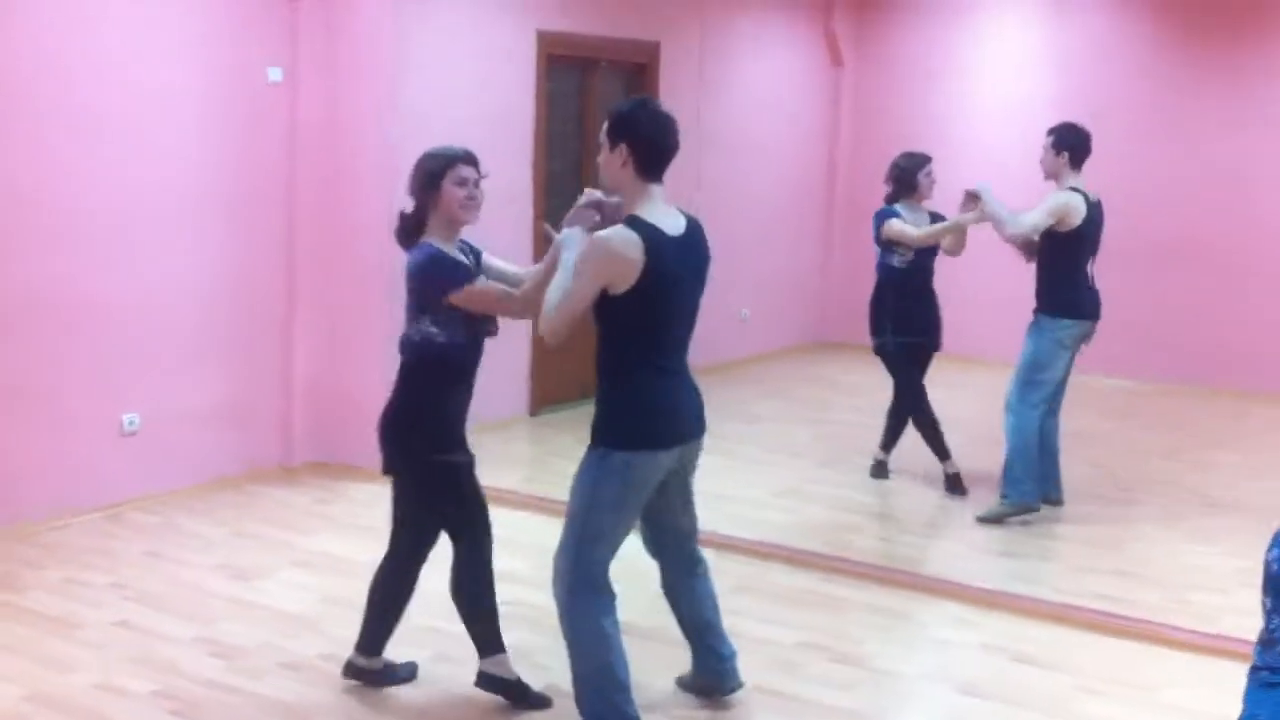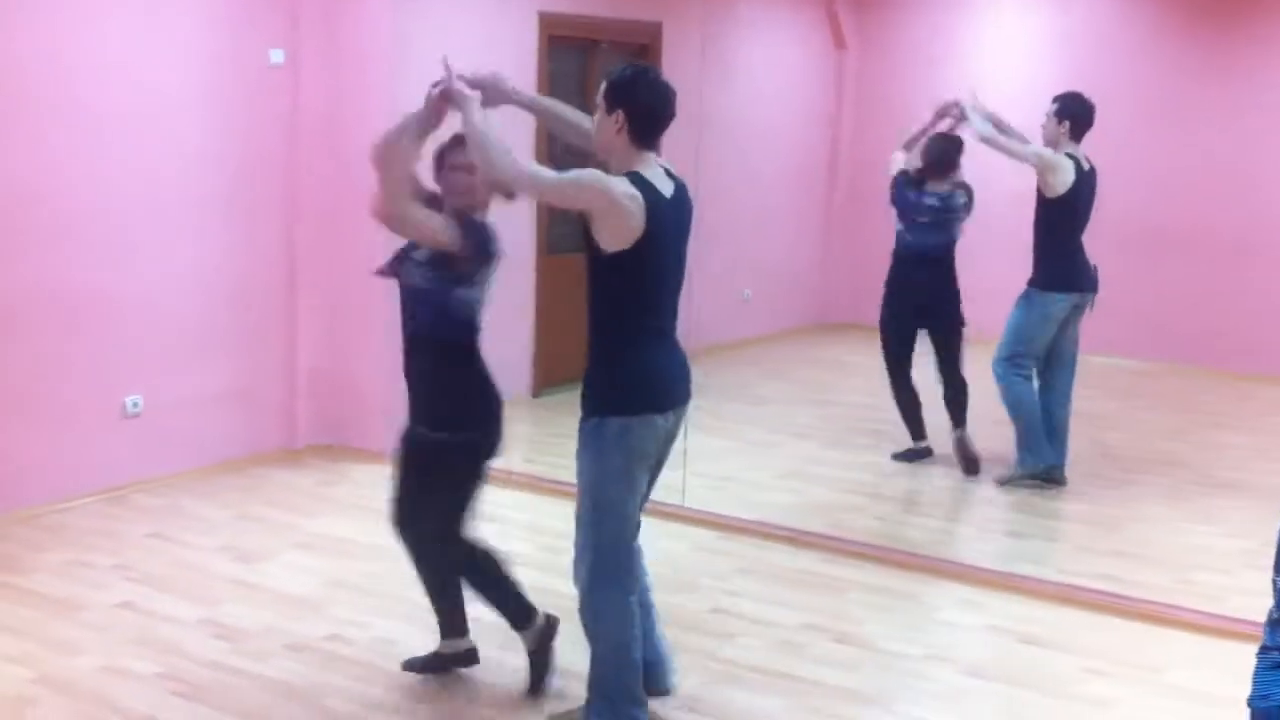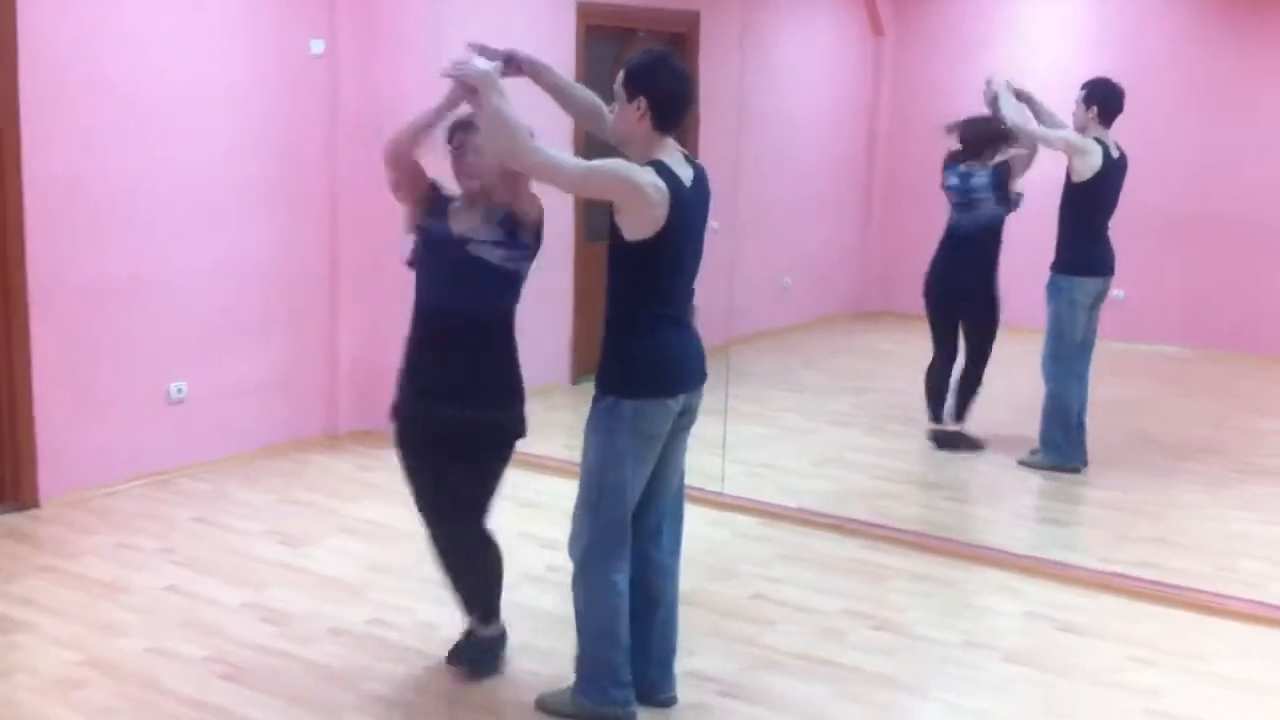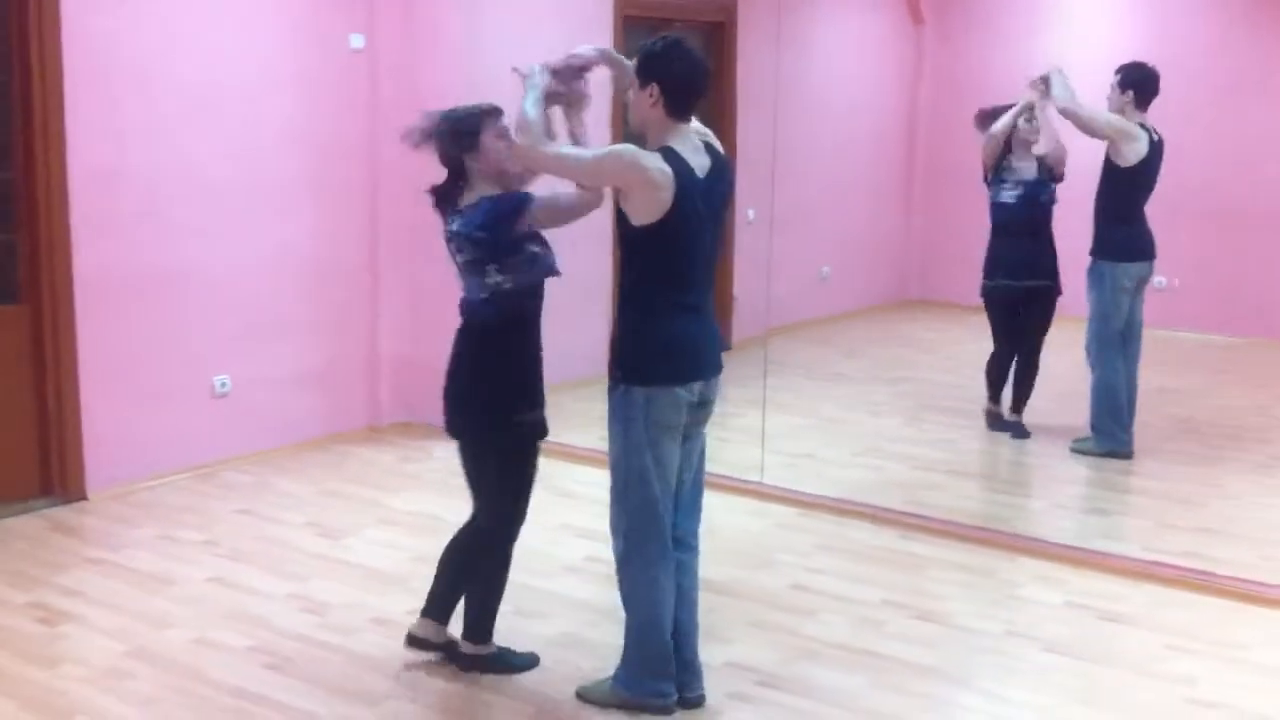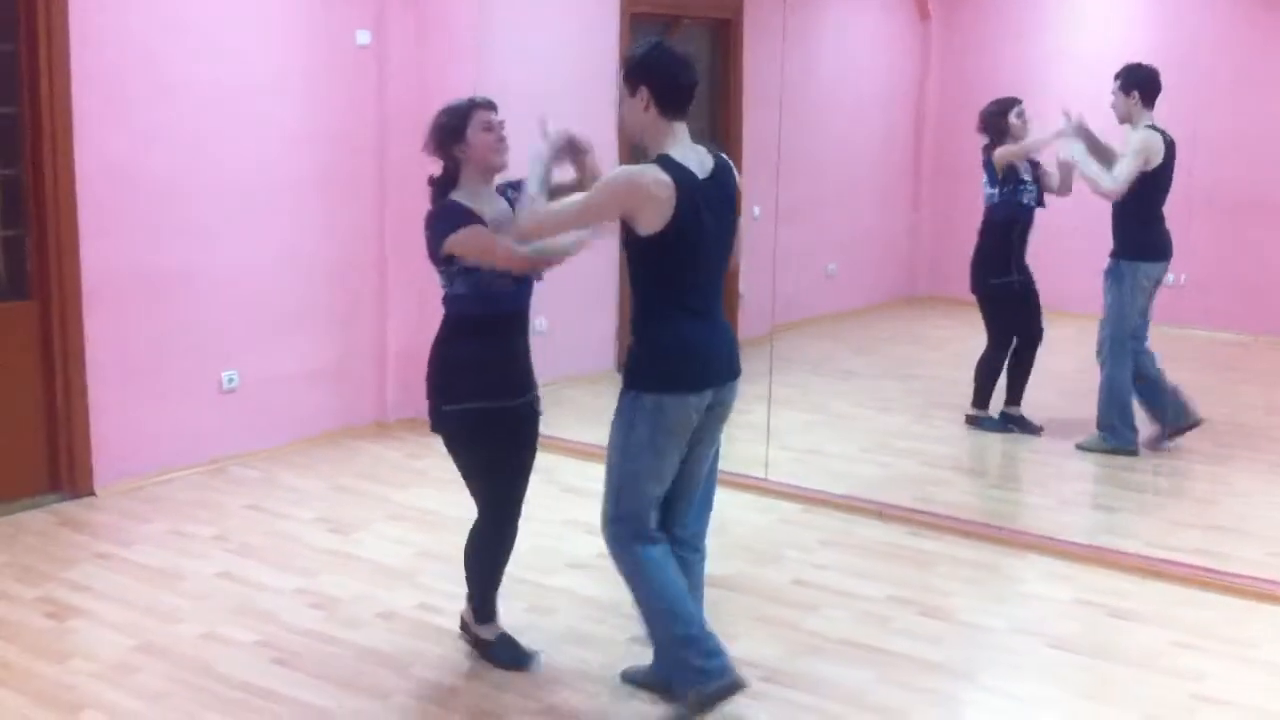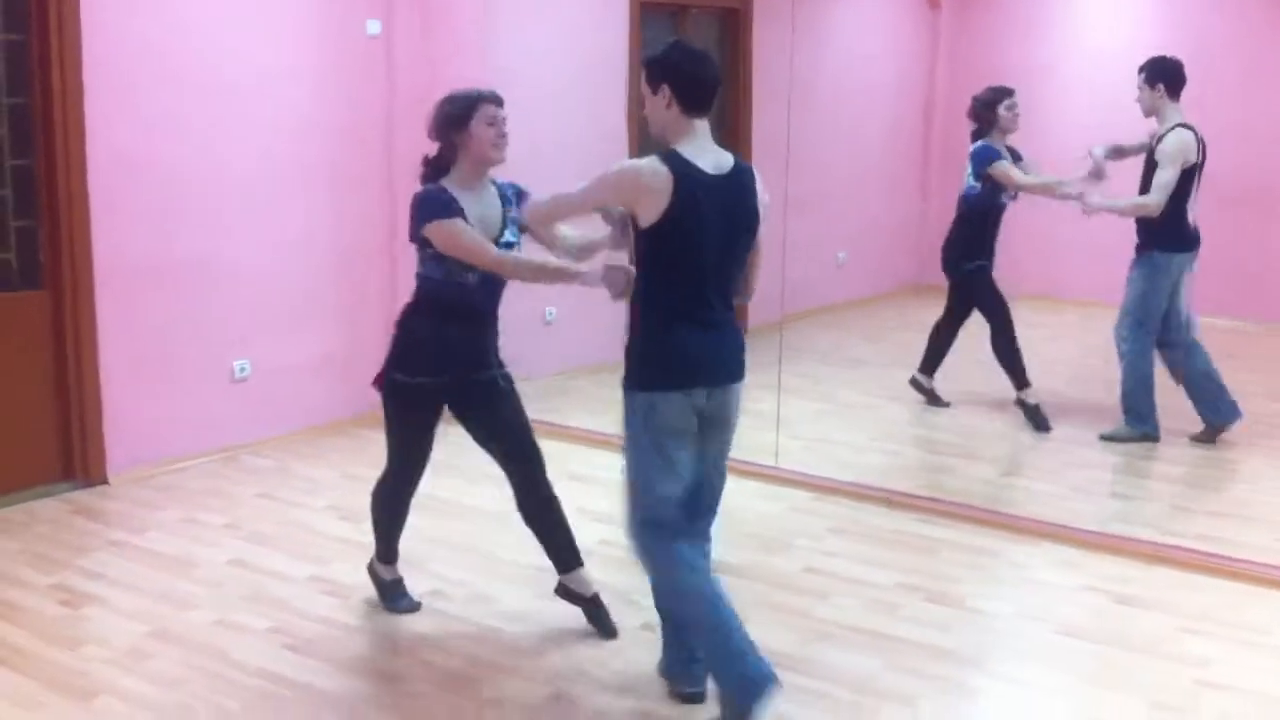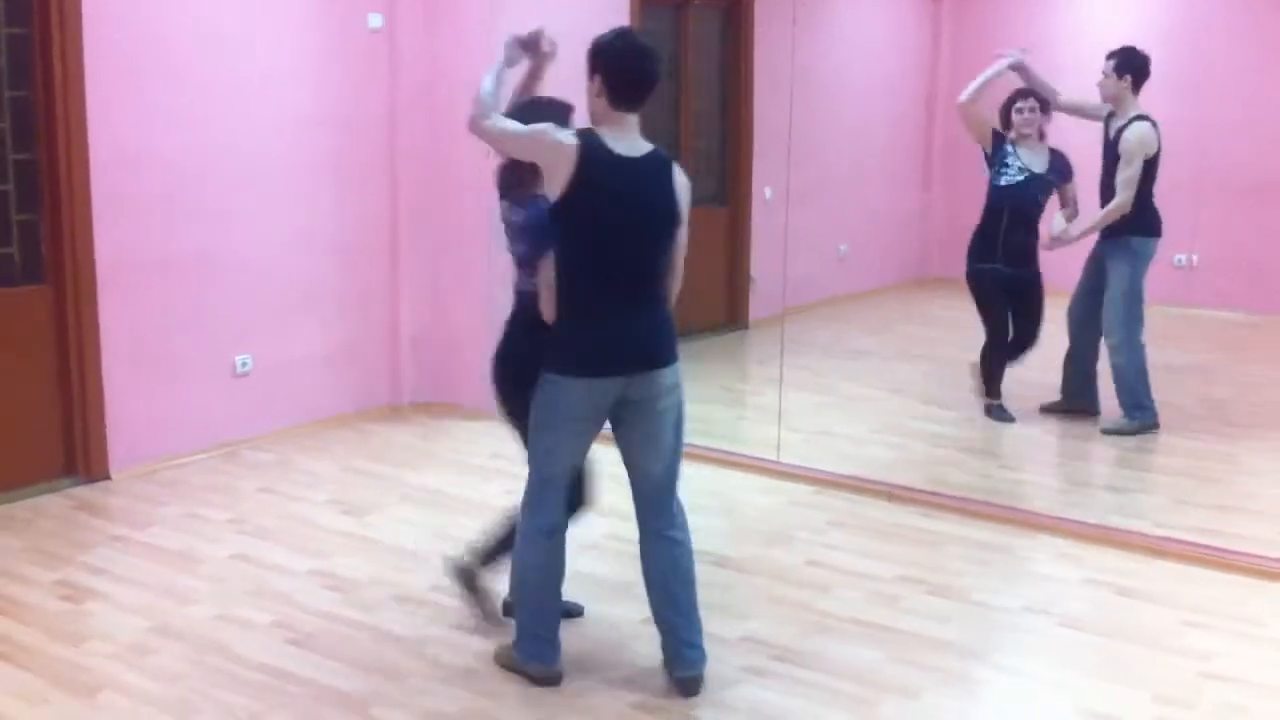
dt=0.4s
person 1, frame 1
left shoulder: (612, 246)
right shoulder: (692, 233)
left elbow: (550, 329)
left wrist: (572, 251)
left hip: (630, 432)
right hip: (682, 420)
left knee: (579, 576)
right knee: (678, 549)
right ankle: (715, 667)
person 1, frame 2
left shoulder: (609, 195)
right shoulder: (671, 186)
left elbow: (500, 169)
right elbow: (593, 136)
left wrist: (469, 104)
right wrist: (514, 95)
left hip: (625, 399)
right hip: (666, 388)
left knee: (604, 556)
right knee: (614, 541)
right ankle: (647, 664)
person 1, frame 3
left shoulder: (634, 183)
right shoulder: (687, 170)
left elbow: (525, 158)
right elbow: (598, 119)
left wrist: (488, 86)
right wrist: (528, 67)
left hip: (637, 383)
right hip: (681, 375)
left knee: (601, 540)
right knee: (655, 531)
person 1, frame 4
left shoulder: (640, 168)
right shoulder: (712, 152)
left elbow: (532, 151)
right elbow: (678, 115)
left wrist: (537, 89)
right wrist: (606, 61)
left hip: (651, 374)
right hip: (700, 366)
left knee: (642, 532)
right knee: (677, 527)
person 1, frame 5
left shoulder: (638, 183)
right shoulder: (725, 172)
left elbow: (531, 225)
left hip: (664, 378)
right hip: (719, 370)
left knee: (632, 529)
right knee: (683, 529)
right ankle: (676, 664)
person 1, frame 6
left shoulder: (645, 177)
right shoulder: (746, 180)
left elbow: (537, 214)
left hip: (661, 376)
right hip: (723, 370)
left knee: (659, 534)
right knee: (690, 524)
right ankle: (687, 665)
person 1, frame 7
left shoulder: (562, 151)
right shoulder: (673, 178)
left elbow: (484, 121)
right elbow: (669, 287)
left wrist: (505, 64)
left hip: (577, 366)
right hip: (653, 362)
left knee: (544, 508)
right knee: (662, 511)
left ankle: (536, 651)
right ankle: (685, 658)
person 2, frame 1
left shoulder: (468, 255)
right shoulder: (432, 264)
left elbow: (527, 282)
right elbow: (521, 305)
left hip: (432, 424)
right hip: (423, 427)
person 2, frame 2
left shoulder: (463, 238)
right shoulder: (443, 232)
left elbow: (390, 195)
left wrist: (428, 117)
right wrist: (430, 116)
left hip: (449, 415)
right hip: (440, 413)
left knee: (434, 531)
right knee: (417, 526)
left ankle: (531, 624)
right ankle: (454, 639)
person 2, frame 3
left shoulder: (522, 221)
right shoulder: (433, 211)
right elbow: (399, 157)
left wrist: (462, 97)
right wrist: (458, 99)
left hip: (487, 399)
right hip: (425, 394)
left knee: (460, 520)
right knee: (445, 516)
left ankle: (484, 627)
right ankle: (484, 623)
person 2, frame 4
left shoulder: (477, 208)
right shoulder: (500, 211)
left elbow: (534, 164)
right elbow: (589, 196)
left wrist: (554, 104)
right wrist: (573, 119)
left hip: (479, 384)
right hip: (501, 388)
left knee: (491, 514)
right knee: (503, 518)
left ankle: (431, 624)
right ankle: (475, 643)
person 2, frame 5
left shoulder: (513, 198)
right shoulder: (447, 215)
left elbow: (585, 187)
right elbow: (522, 259)
left wrist: (580, 164)
right wrist: (587, 228)
left hip: (513, 371)
right hip: (462, 379)
left knee: (508, 506)
right knee: (497, 507)
left ankle: (478, 618)
right ankle: (483, 621)
person 2, frame 6
left shoulder: (511, 198)
right shoulder: (431, 203)
left elbow: (564, 245)
right elbow: (497, 261)
left wrist: (606, 239)
right wrist: (583, 276)
left hip: (479, 356)
right hip: (420, 357)
left knee: (526, 466)
right knee: (404, 471)
left ankle: (575, 579)
right ankle: (384, 567)
person 2, frame 7
left shoulder: (520, 196)
right shoulder: (552, 217)
left wrist: (536, 69)
left hip: (523, 359)
right hip: (541, 366)
right knee: (566, 490)
right ankle: (478, 563)
person 3, frame 1
left shoulder: (1064, 201)
right shoulder: (1088, 203)
left elbow: (1010, 232)
right elbow: (1036, 251)
left wrist: (987, 198)
right wrist: (1008, 219)
left hip: (1060, 315)
right hip: (1077, 312)
left knee: (1024, 401)
right knee: (1043, 403)
left ankle: (1020, 493)
right ankle: (1046, 485)
person 3, frame 2
left shoulder: (1054, 163)
right shoulder: (1084, 168)
left elbow: (989, 138)
right elbow: (1022, 144)
left wrist: (972, 109)
right wrist: (988, 113)
left hip: (1052, 286)
right hip: (1078, 284)
left knee: (1011, 365)
right knee: (1057, 377)
left ankle: (1037, 455)
right ankle: (1050, 463)
person 3, frame 3
left shoulder: (1082, 147)
right shoulder: (1116, 155)
left elbow: (1021, 125)
right elbow: (1055, 128)
left wrist: (1005, 92)
right wrist: (1026, 96)
left hip: (1075, 271)
right hip: (1097, 268)
left knee: (1060, 363)
right knee: (1074, 362)
left ankle: (1060, 451)
right ankle: (1070, 445)
person 3, frame 4
left shoulder: (1124, 130)
right shoulder: (1148, 137)
left elbow: (1066, 107)
right elbow: (1084, 119)
left wrist: (1058, 78)
right wrist: (1058, 87)
left hip: (1117, 256)
right hip: (1135, 253)
left knee: (1104, 348)
right knee: (1122, 349)
left ankle: (1111, 437)
right ankle: (1114, 432)
person 3, frame 5
left shoulder: (1143, 139)
right shoulder: (1156, 139)
left elbow: (1109, 186)
right elbow: (1116, 164)
left wrist: (1079, 158)
right wrist: (1086, 135)
left hip: (1135, 257)
right hip: (1146, 254)
left knee: (1113, 345)
right knee: (1129, 341)
left ankle: (1116, 434)
right ankle: (1173, 412)
person 3, frame 6
left shoulder: (1176, 139)
right shoulder: (1166, 133)
left elbow: (1154, 204)
right elbow: (1130, 148)
left wrist: (1101, 204)
right wrist: (1105, 153)
left hip: (1164, 249)
right hip: (1167, 248)
left knee: (1131, 334)
right knee: (1173, 334)
left ankle: (1141, 423)
right ankle: (1218, 411)
person 3, frame 7
left shoulder: (1138, 132)
right shoulder: (1110, 115)
left elbow: (1124, 201)
right elbow: (1059, 103)
left wrist: (1078, 231)
right wrist: (1024, 71)
left hip: (1135, 237)
right hip: (1113, 234)
left knee: (1121, 325)
right knee: (1083, 315)
left ankle: (1139, 414)
right ankle: (1080, 396)
person 4, frame 1
left shoulder: (934, 218)
right shoulder: (885, 217)
left elbow: (953, 250)
right elbow: (916, 238)
left wrist: (965, 216)
right wrist: (963, 221)
left hip: (924, 316)
right hip: (890, 318)
left knee: (907, 390)
right knee: (912, 391)
left ankle: (883, 453)
right ankle: (948, 465)
person 4, frame 2
left shoulder: (906, 187)
right shoulder: (961, 196)
left elbow: (901, 156)
left wrist: (936, 124)
right wrist: (944, 127)
left hip: (903, 296)
right hip: (942, 297)
left knee: (898, 369)
right knee: (950, 371)
left ankle: (920, 442)
right ankle: (962, 443)
person 4, frame 3
left shoulder: (953, 168)
right shoulder: (1001, 173)
right elbow: (1027, 150)
left hip: (942, 275)
right hip: (979, 280)
left knee: (944, 352)
right knee: (978, 356)
left ankle: (938, 423)
right ankle: (954, 424)
person 4, frame 4
left shoulder: (1047, 167)
right shoulder: (994, 164)
left elbow: (1058, 152)
right elbow: (992, 133)
left wrist: (1042, 108)
right wrist: (1027, 102)
left hip: (1043, 272)
right hip: (1001, 269)
left knee: (1030, 349)
right knee: (1005, 348)
left ankle: (1014, 414)
right ankle: (995, 407)
person 4, frame 5
left shoulder: (1030, 164)
right shoulder: (997, 157)
left elbow: (1062, 187)
right elbow: (1023, 148)
left wrist: (1068, 157)
right wrist: (1063, 130)
left hip: (1015, 266)
right hip: (991, 267)
left knee: (1031, 336)
right knee: (1001, 340)
left ankle: (1011, 410)
right ankle: (978, 410)
person 4, frame 6
left shoulder: (1011, 154)
right shoulder: (984, 152)
left elbow: (1043, 187)
right elbow: (1026, 184)
left wrist: (1075, 193)
right wrist: (1079, 179)
left hip: (976, 250)
right hip: (966, 251)
left knee: (955, 315)
right knee: (1001, 319)
left ankle: (923, 376)
right ankle: (1026, 396)
person 4, frame 7
left shoulder: (1057, 161)
right shoulder: (997, 146)
left elbow: (1070, 204)
right elbow: (965, 103)
left wrist: (1066, 220)
right wrist: (1001, 66)
left hip: (1025, 257)
right hip: (988, 255)
left knee: (1027, 332)
right knee: (999, 331)
left ankle: (986, 367)
right ankle: (992, 398)
